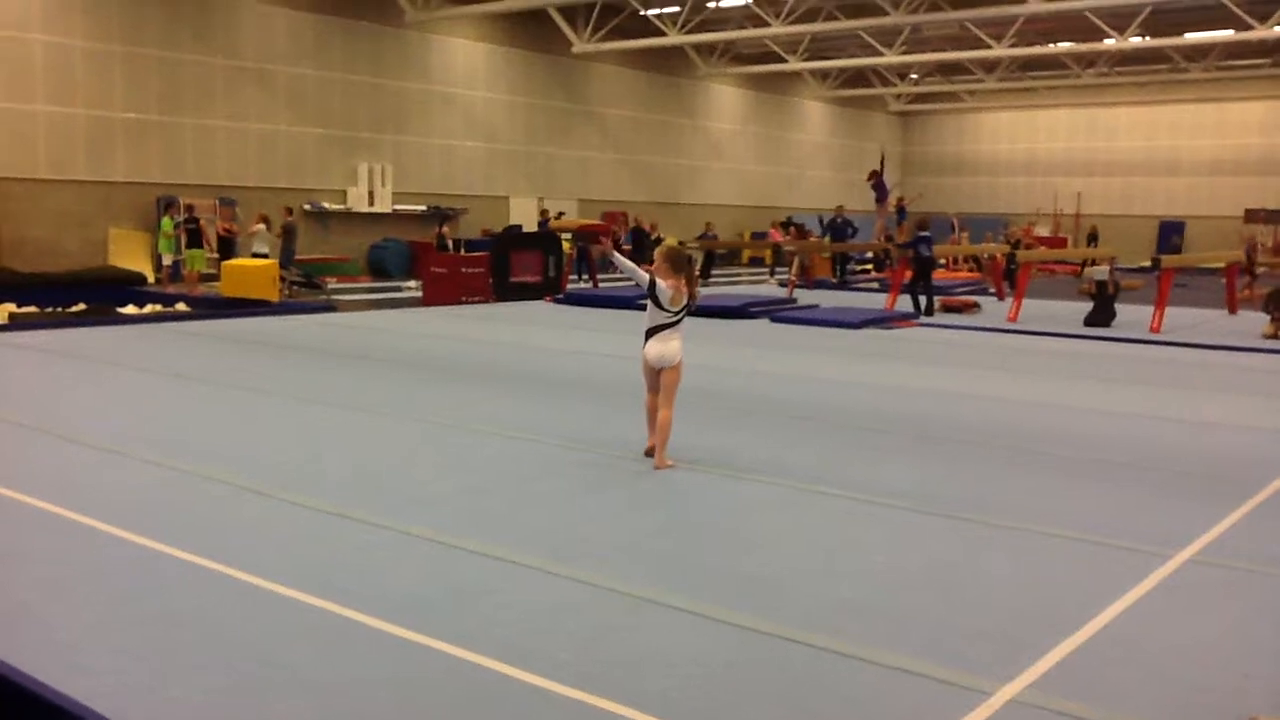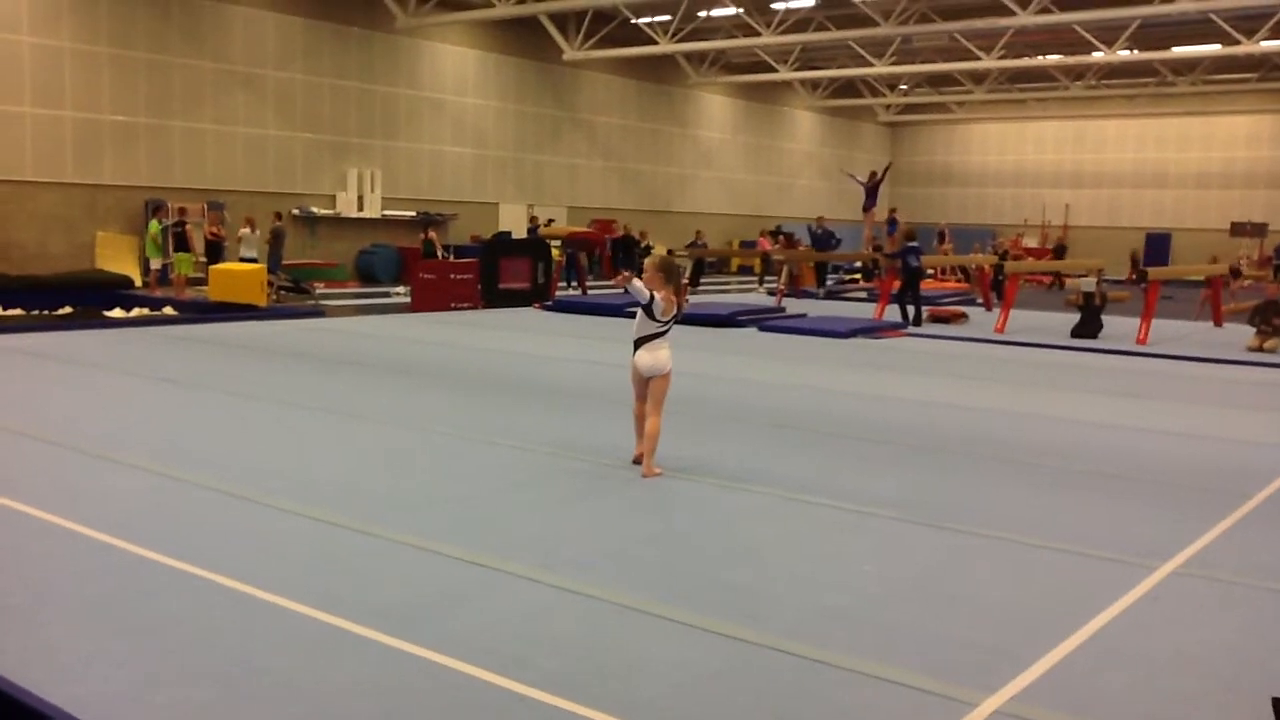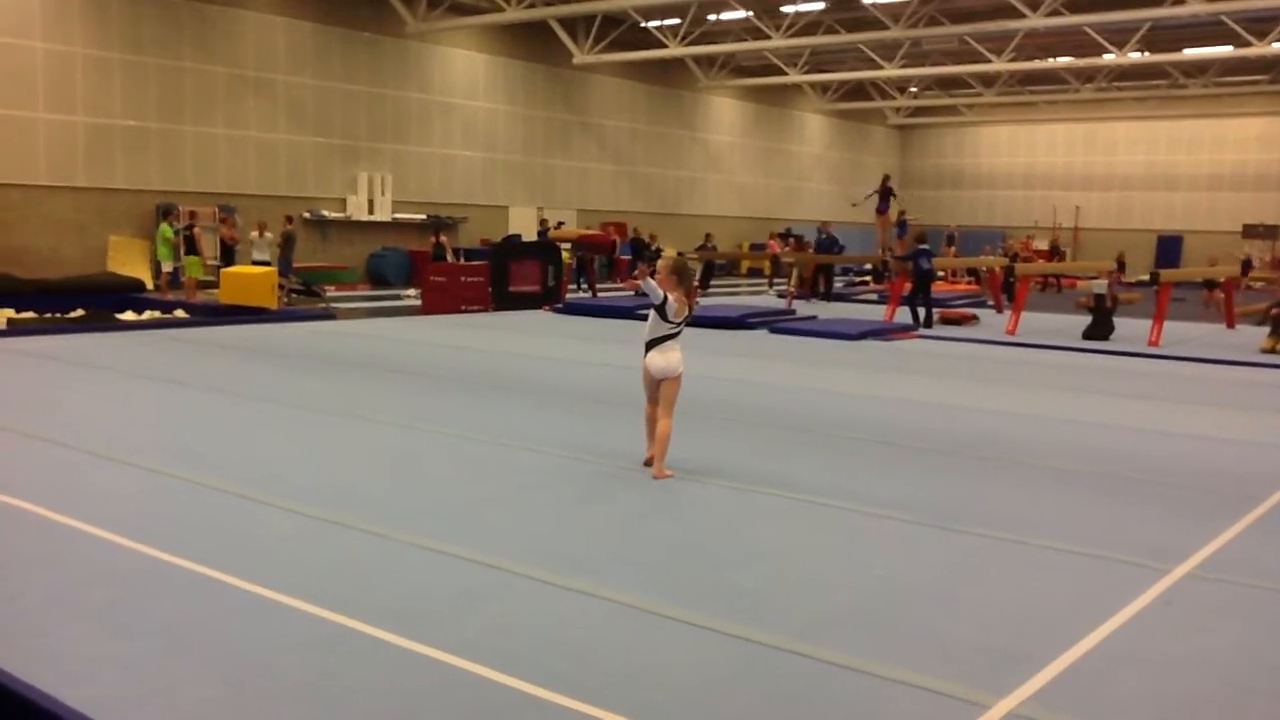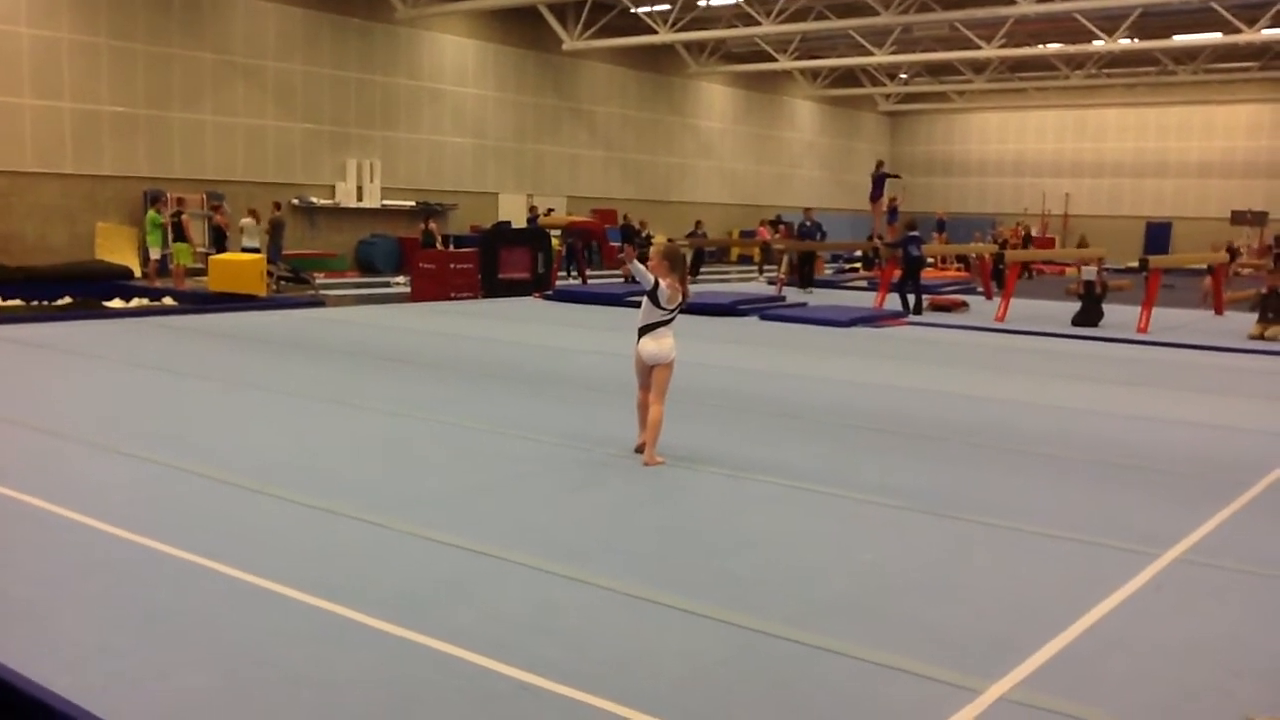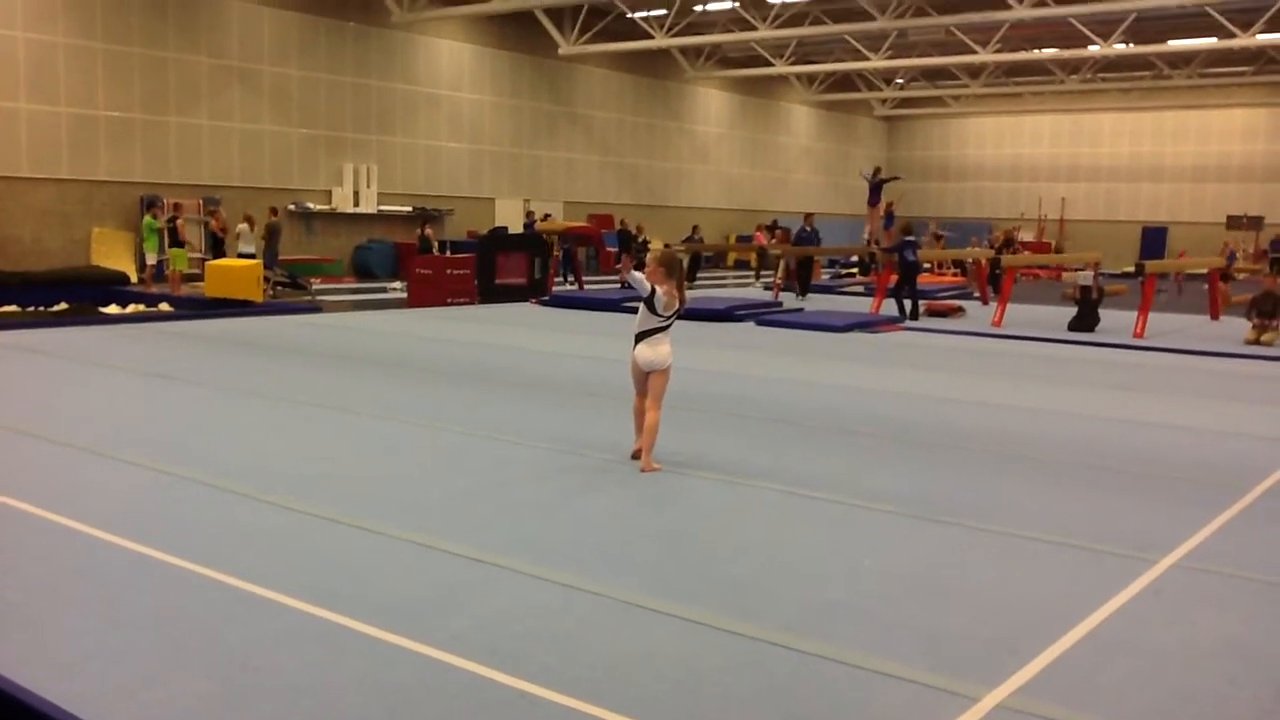
dt=0.7s
person 1, frame 1
left shoulder: (658, 287)
right shoulder: (686, 290)
left elbow: (634, 271)
left wrist: (613, 254)
right wrist: (656, 274)
left hip: (653, 348)
right hip: (673, 350)
left knee: (652, 395)
right knee: (666, 405)
left ankle: (652, 441)
right ankle: (660, 456)
person 1, frame 2
left shoulder: (654, 300)
right shoulder: (673, 300)
left elbow: (641, 292)
right elbow: (645, 288)
left wrist: (628, 282)
right wrist: (631, 281)
left hip: (643, 356)
right hip: (662, 359)
left knee: (640, 403)
right knee: (654, 413)
left ankle: (640, 448)
right ankle: (648, 464)
person 1, frame 3
left shoulder: (667, 301)
right shoulder: (684, 301)
left elbow: (655, 292)
left wrist: (643, 279)
right wrist: (642, 284)
left hip: (654, 358)
right hip: (673, 361)
left knee: (651, 405)
right knee: (665, 415)
left ankle: (651, 451)
right ankle: (659, 466)
person 1, frame 4
left shoulder: (658, 287)
right shoulder: (679, 289)
left elbow: (645, 276)
left wrist: (632, 262)
right wrist: (634, 265)
left hip: (647, 345)
right hip: (666, 347)
left knee: (643, 391)
right knee: (657, 401)
left ankle: (643, 437)
right ankle: (650, 453)
person 1, frame 5
left shoulder: (655, 294)
right shoulder: (676, 296)
left elbow: (641, 284)
left wrist: (628, 272)
right wrist: (631, 273)
left hip: (643, 352)
right hip: (662, 354)
left knee: (640, 397)
right knee: (654, 407)
left ankle: (639, 441)
right ankle: (646, 459)
